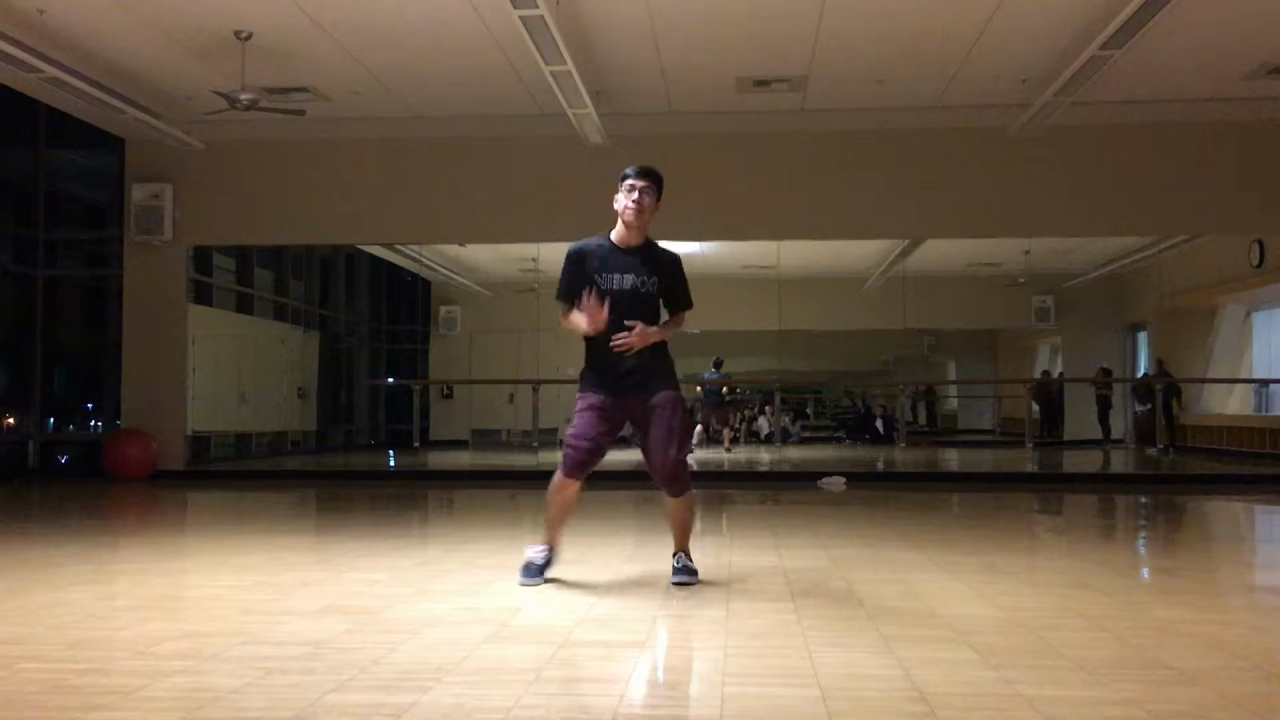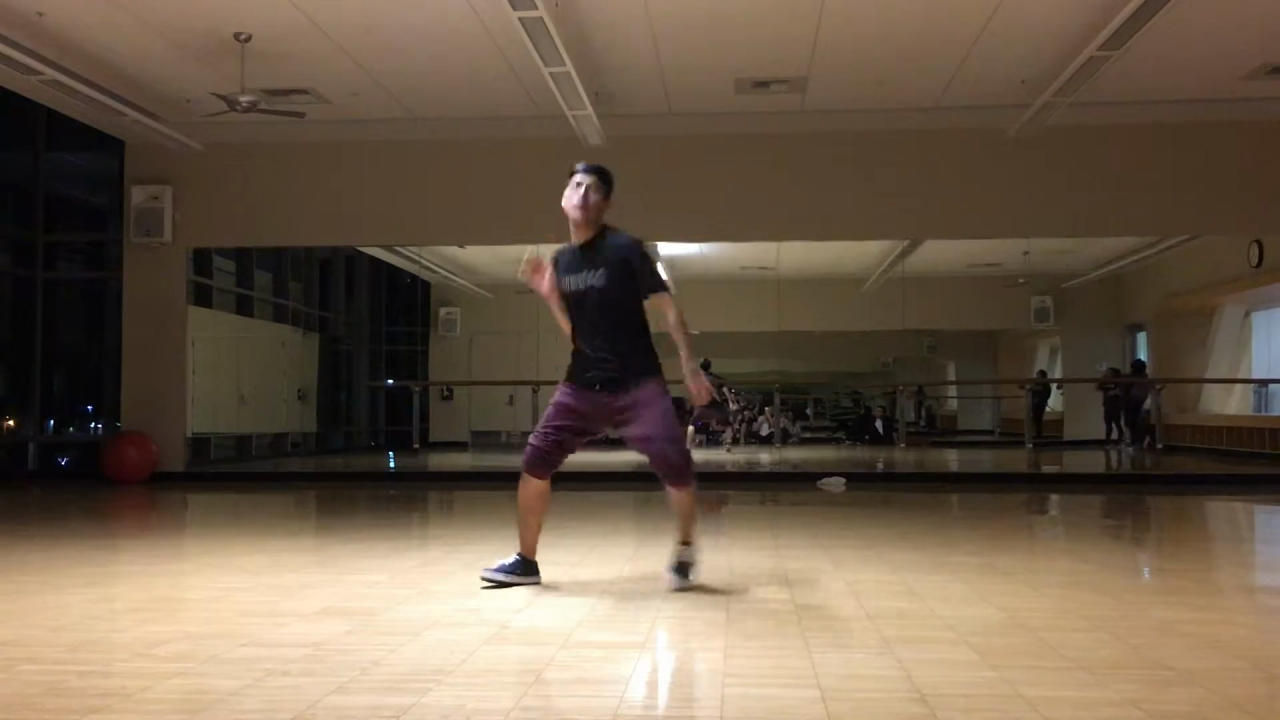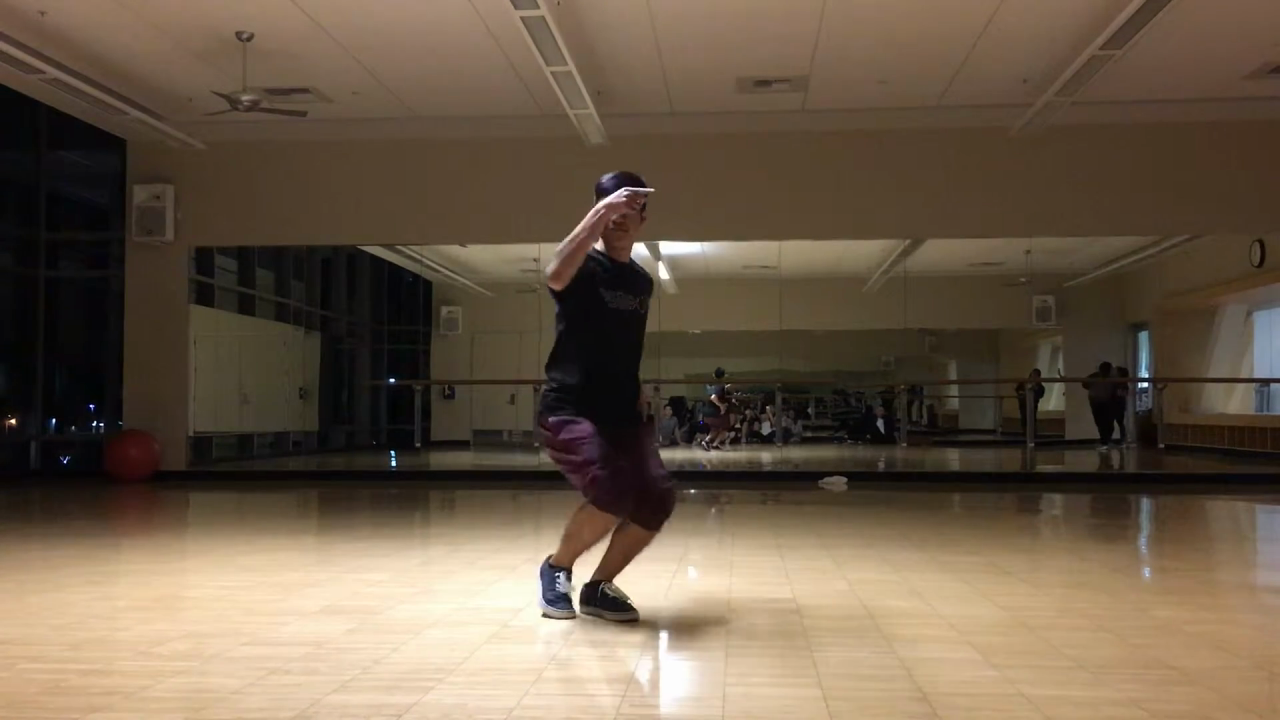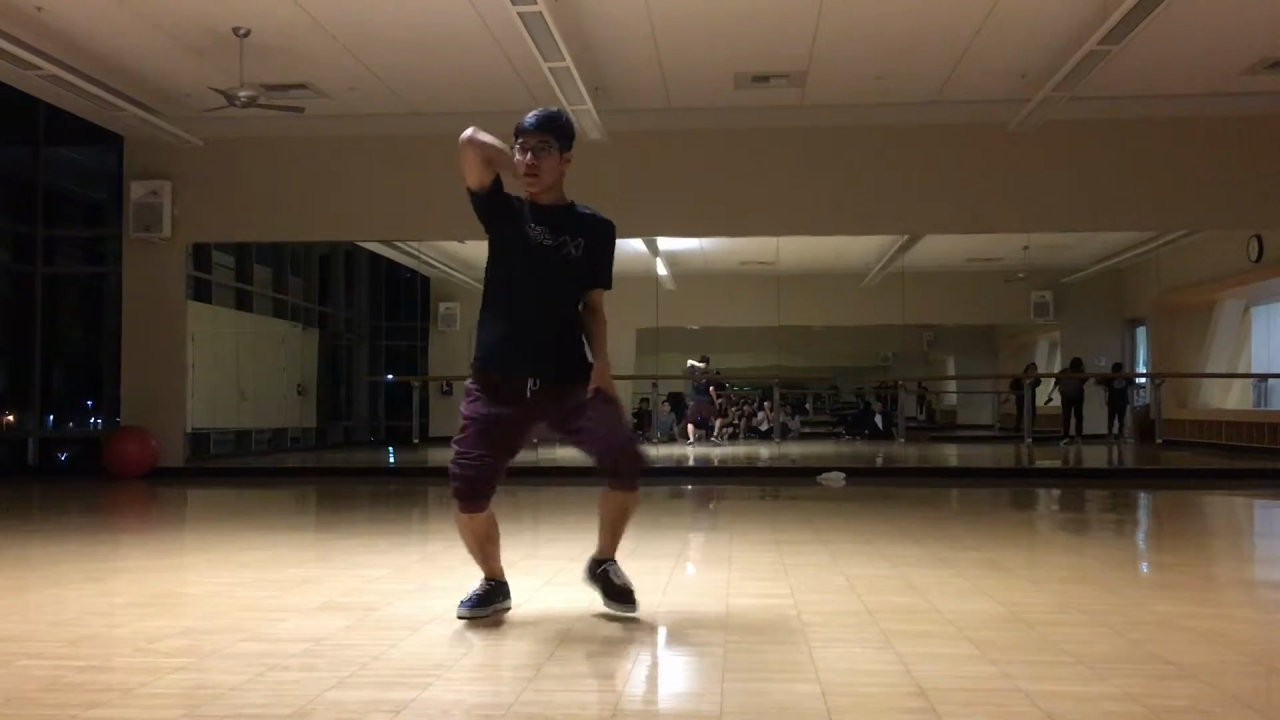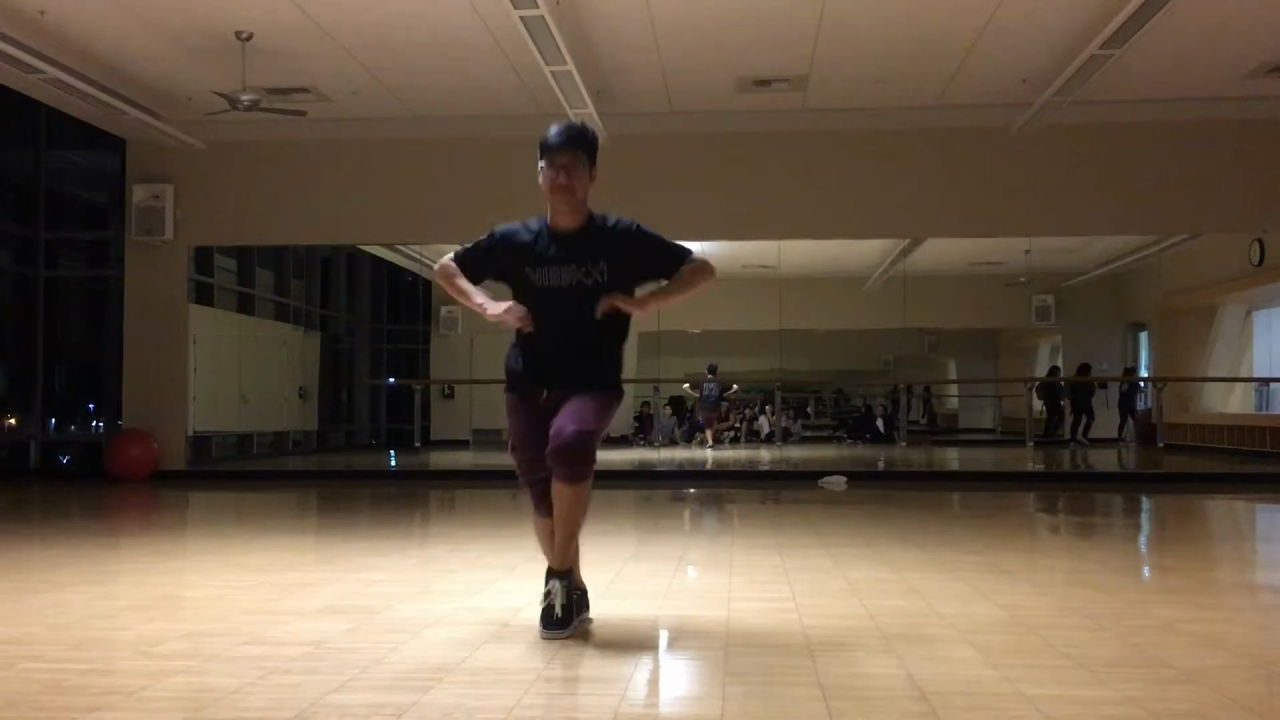
dt=1s
person 1, frame 1
left shoulder: (666, 262)
right shoulder: (583, 255)
left elbow: (678, 318)
right elbow: (565, 317)
left wrist: (654, 334)
right wrist: (587, 323)
left hip: (656, 384)
right hip: (600, 384)
left knee: (673, 473)
right knee: (574, 463)
left ankle: (681, 553)
right ankle: (545, 546)
person 1, frame 2
left shoulder: (624, 248)
right shoulder: (561, 260)
left elbow: (667, 306)
right elbow: (573, 328)
left wrist: (689, 366)
right wrist: (549, 293)
left hip: (636, 382)
right hip: (582, 384)
left knee: (673, 461)
right knee: (536, 462)
left ankle: (685, 549)
right ankle: (526, 561)
person 1, frame 3
left shoulder: (642, 281)
right shoulder: (581, 262)
right elbow: (555, 276)
left wrist: (636, 393)
right wrist: (601, 209)
left hip: (623, 413)
right hip: (568, 409)
left knee: (657, 500)
right knee: (611, 493)
left ankle: (598, 586)
right ankle: (557, 566)
person 1, frame 4
left shoulder: (594, 228)
right shoulder: (502, 211)
left elbow: (593, 305)
right elbow: (470, 143)
left wrist: (602, 361)
right wrist: (508, 159)
left hip: (567, 379)
right hip: (496, 379)
left knee: (625, 463)
right knee: (468, 487)
left ankle: (604, 563)
right ankle: (494, 582)
person 1, frame 5
left shoulder: (623, 239)
right shoulder: (513, 241)
left elbow: (701, 270)
right elbow: (445, 269)
left wrist: (644, 301)
right wrist: (486, 304)
left hip: (592, 384)
right hip: (529, 389)
left knee: (569, 443)
right knee: (545, 501)
left ankle: (560, 577)
right ankle: (572, 586)
